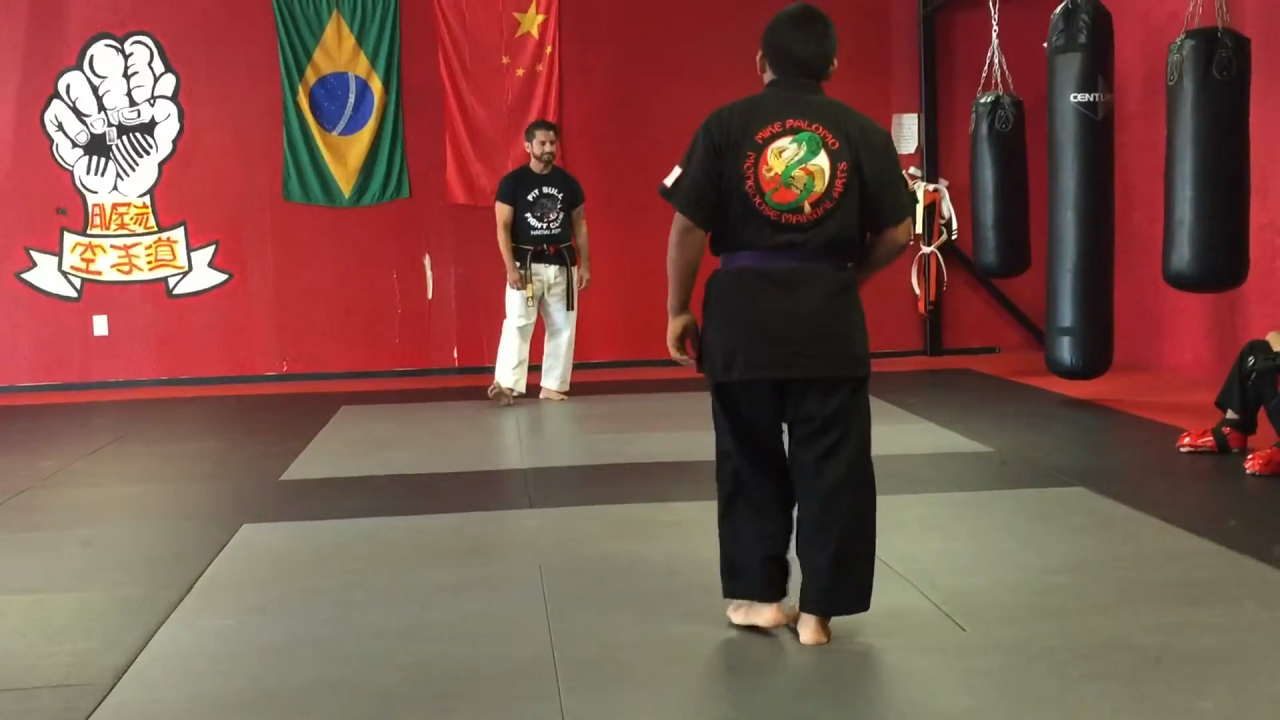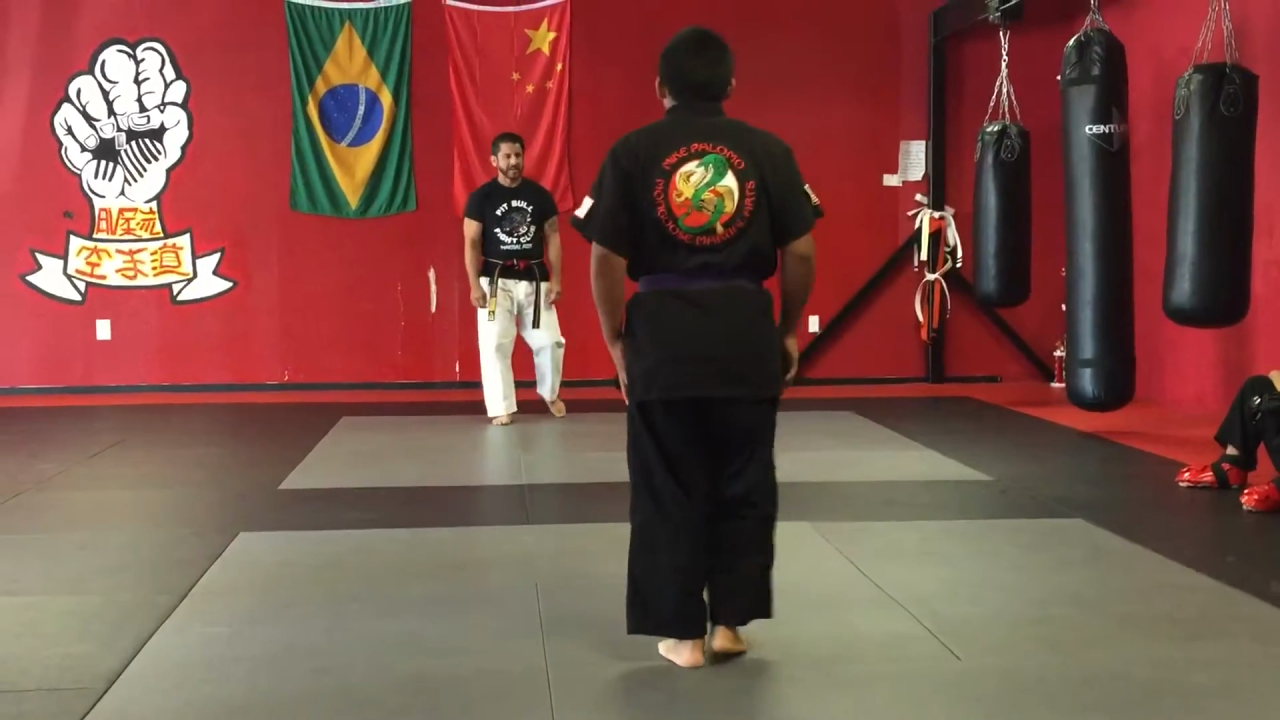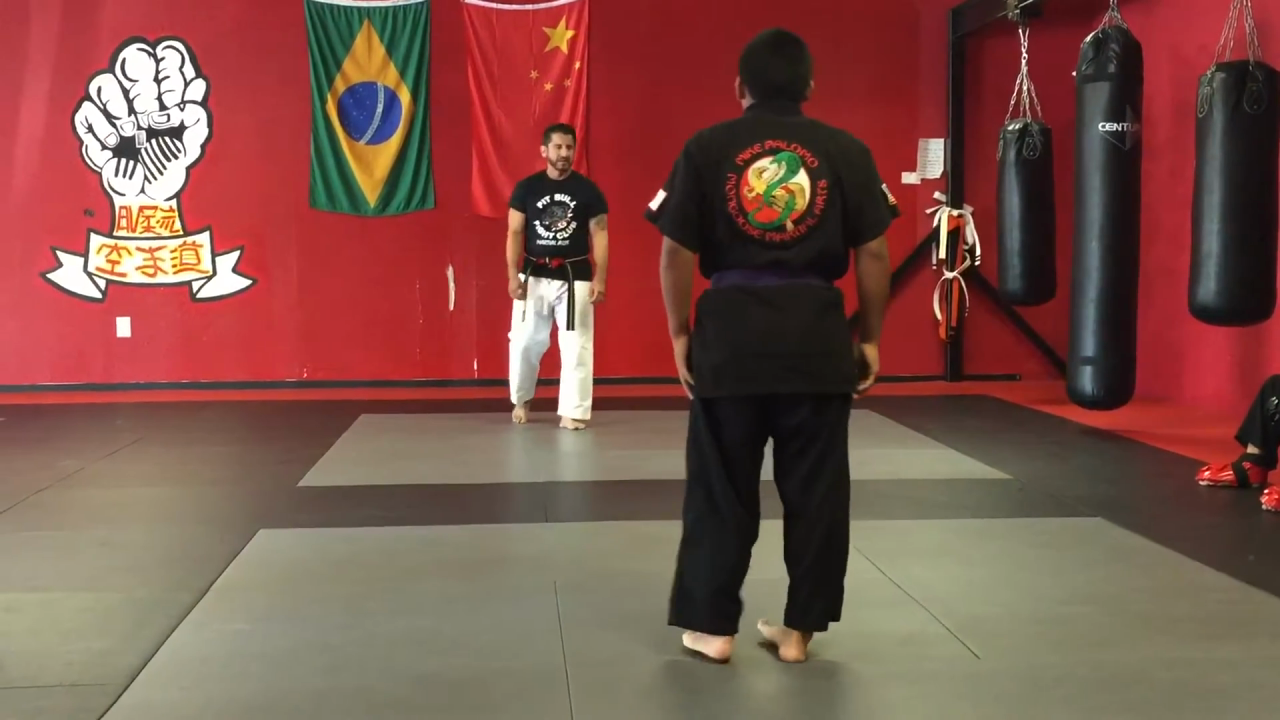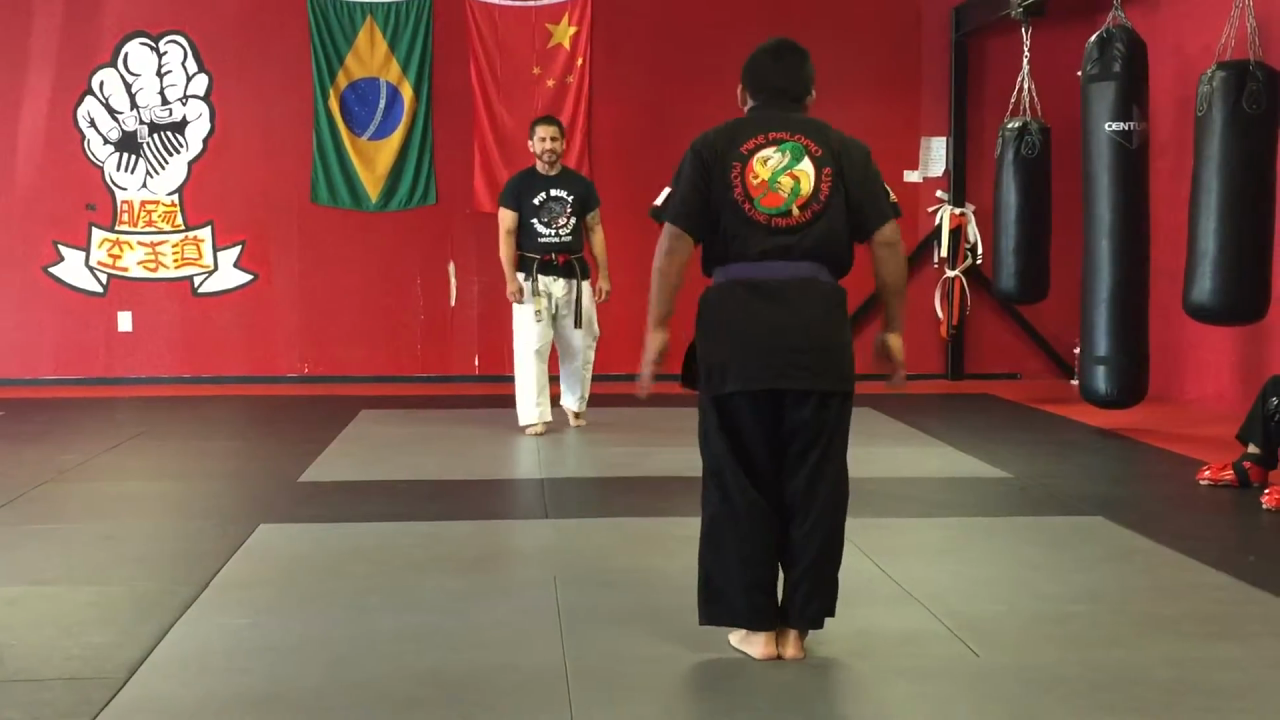
dt=1s
person 1, frame 1
left shoulder: (726, 125)
right shoulder: (863, 132)
left elbow: (687, 228)
right elbow: (895, 235)
left wrist: (678, 310)
left hip: (742, 308)
right hip: (829, 314)
left knee: (749, 463)
right knee: (833, 466)
left ankle: (759, 595)
right ankle: (816, 611)
person 1, frame 2
left shoulder: (633, 152)
right shoulder: (768, 150)
left elbow: (605, 259)
right elbow: (800, 253)
left wrist: (617, 339)
right wrist: (788, 331)
left hip: (662, 335)
right hip: (746, 332)
left knee: (668, 489)
right knee: (745, 488)
left ankle: (683, 633)
right ankle: (729, 622)
person 1, frame 3
left shoulder: (707, 148)
right shoulder: (845, 150)
left elbow: (676, 253)
right elbow: (873, 254)
left wrist: (680, 334)
right wrist: (870, 337)
left hip: (730, 331)
right hip: (816, 333)
left knee: (721, 487)
right knee: (816, 487)
left ankle: (713, 625)
right ankle: (798, 627)
person 1, frame 4
left shoulder: (712, 148)
right shoulder: (846, 150)
left elbow: (676, 241)
right elbow: (889, 242)
left wrist: (658, 327)
right wrist: (893, 327)
left hip: (734, 328)
right hip: (819, 327)
left knee: (739, 481)
right knee: (816, 483)
left ankle: (754, 625)
right ankle: (797, 625)
person 2, frame 1
left shoulder: (568, 182)
right shoulder: (513, 182)
left elbow: (580, 225)
right elbow: (503, 227)
left wrist: (584, 265)
right wrist: (511, 267)
left hip: (562, 264)
right hip: (526, 263)
left knee: (562, 327)
right knee: (518, 324)
left ankle: (552, 386)
right ankle: (507, 385)
person 2, frame 2
left shoulder: (540, 194)
right shoulder: (481, 197)
left elbow: (553, 237)
right elbow: (471, 243)
left wrist: (555, 278)
right wrist: (475, 284)
left hip: (535, 278)
right hip: (496, 280)
left knee: (549, 342)
right knee: (495, 345)
left ankle: (549, 393)
right ankle: (501, 409)
person 2, frame 3
left shoulder: (588, 190)
right shoulder: (526, 188)
left elbow: (600, 234)
right elbow: (514, 233)
left wrist: (599, 277)
right wrist: (513, 275)
left hip: (574, 276)
right hip: (533, 275)
left knee: (576, 346)
right knee: (524, 343)
left ankle: (573, 412)
right ankle: (521, 400)
person 2, frame 4
left shoulder: (580, 184)
right shoulder: (517, 185)
left elbow: (595, 230)
right elbow: (506, 233)
left wrist: (603, 274)
right wrist: (511, 278)
left hip: (574, 274)
right hip: (533, 275)
left knee: (579, 346)
right knee: (531, 347)
left ankle: (573, 404)
right ankle: (535, 416)
